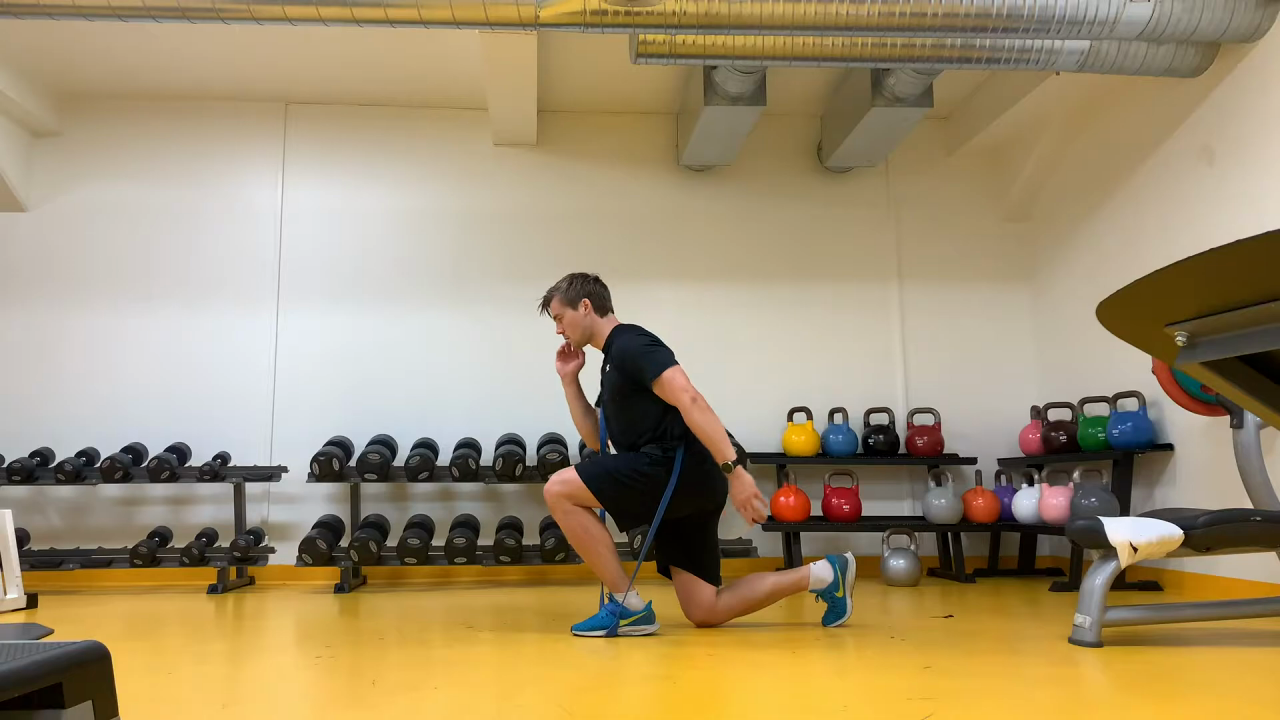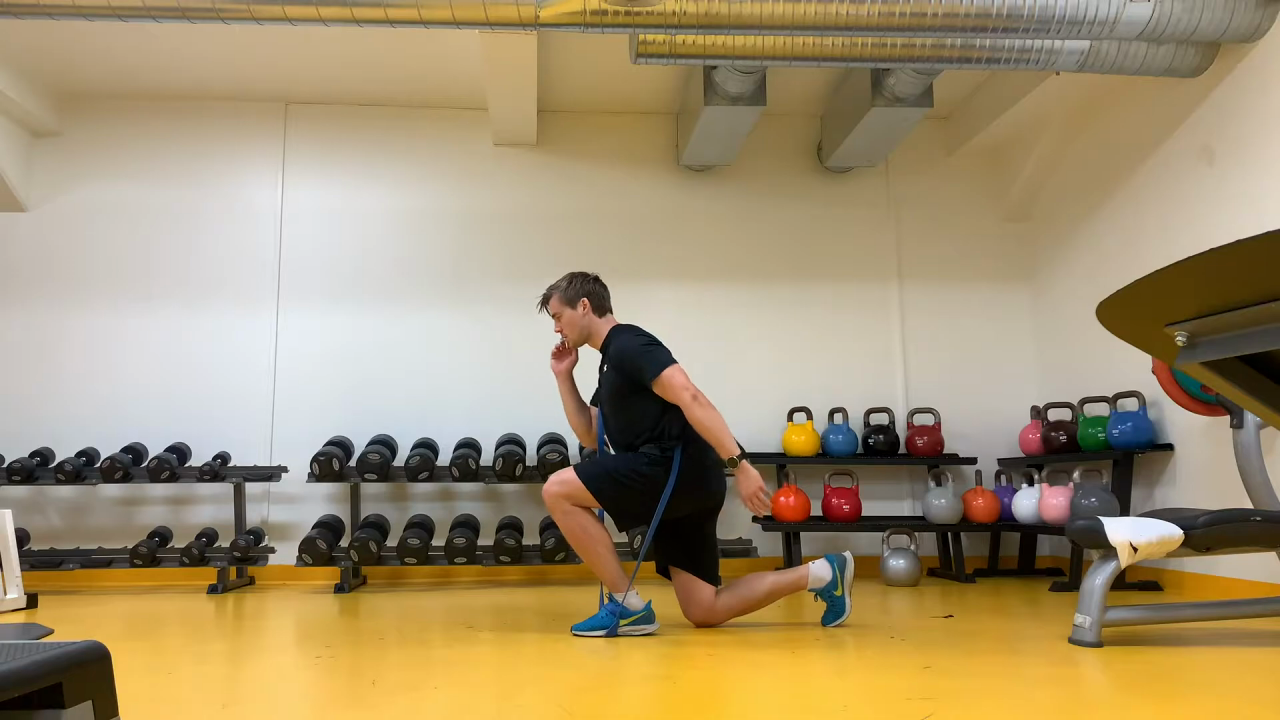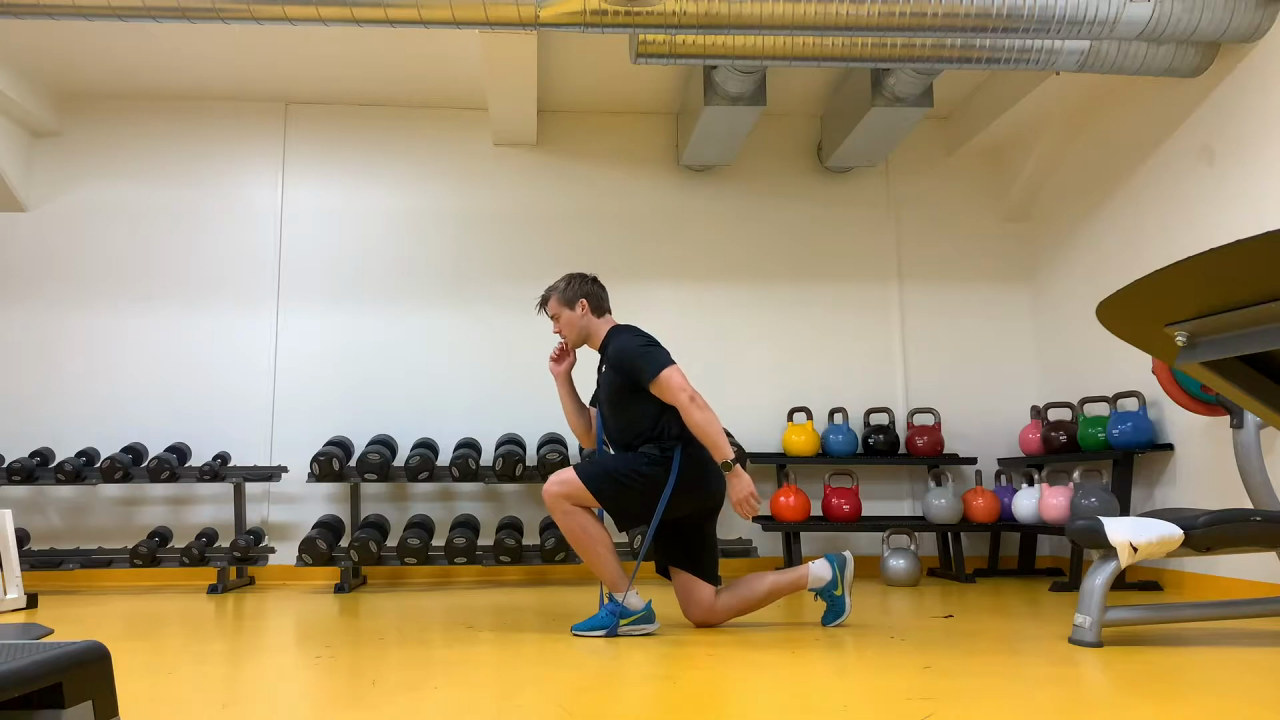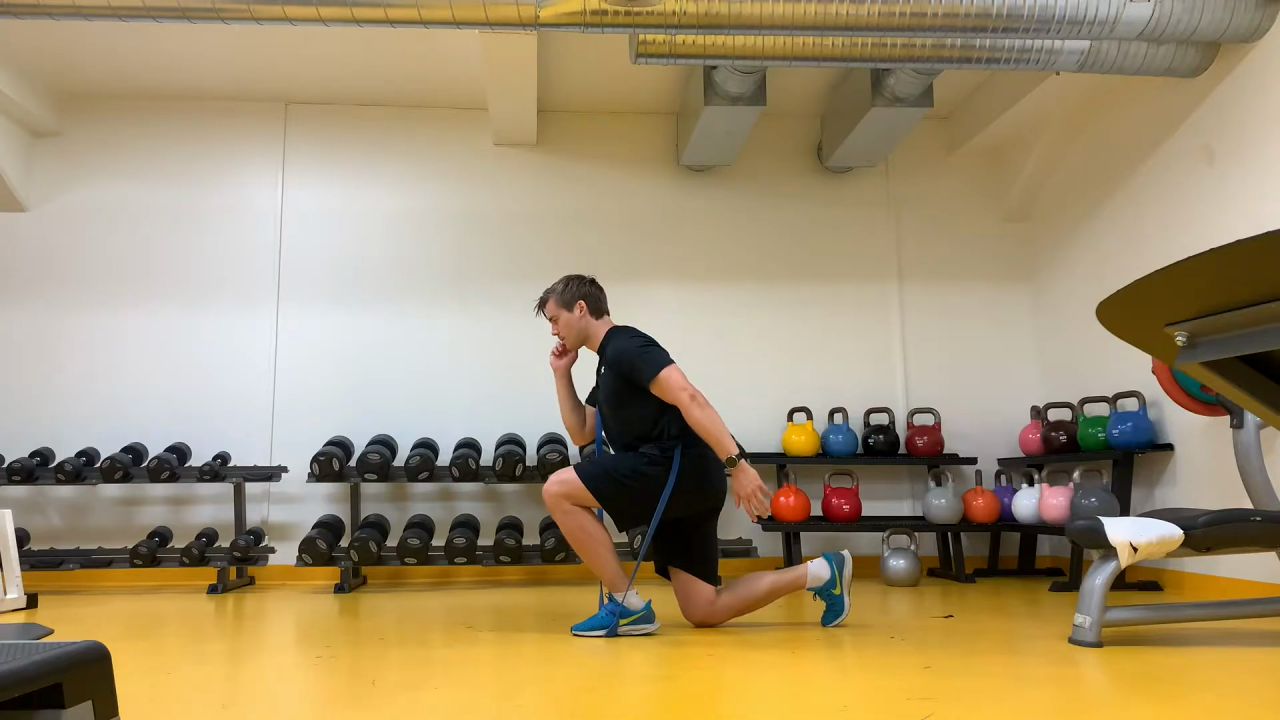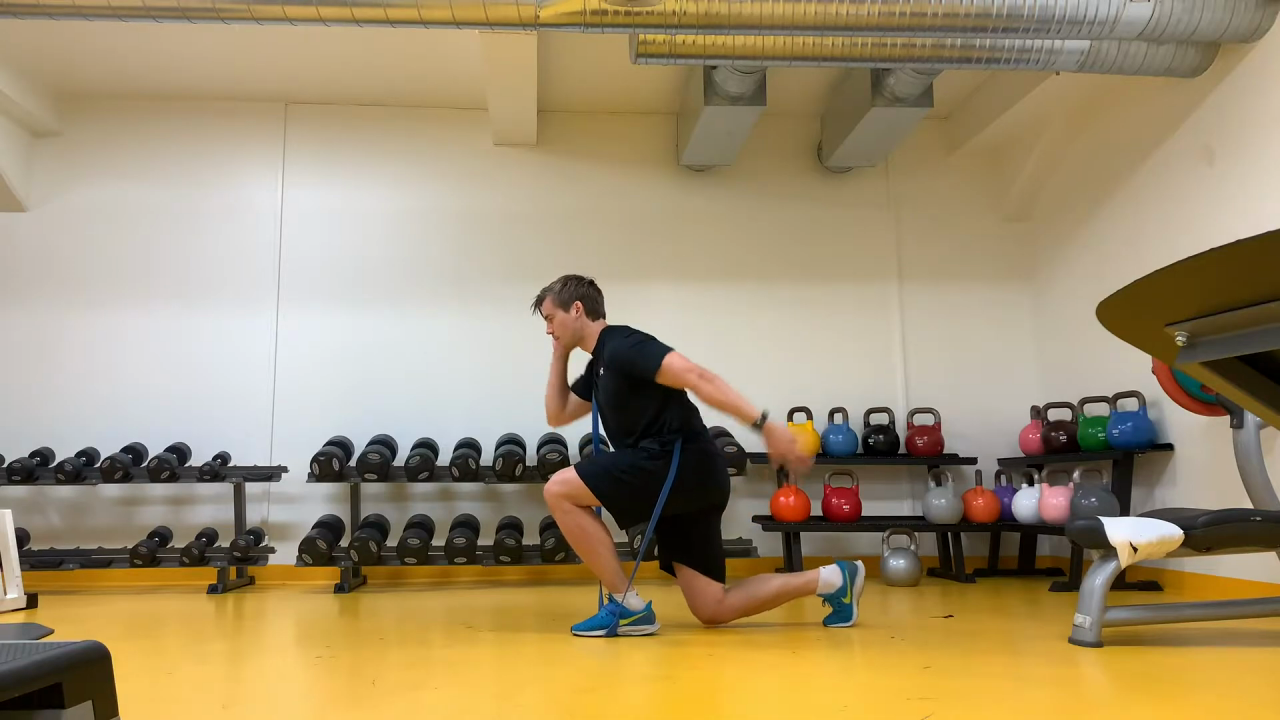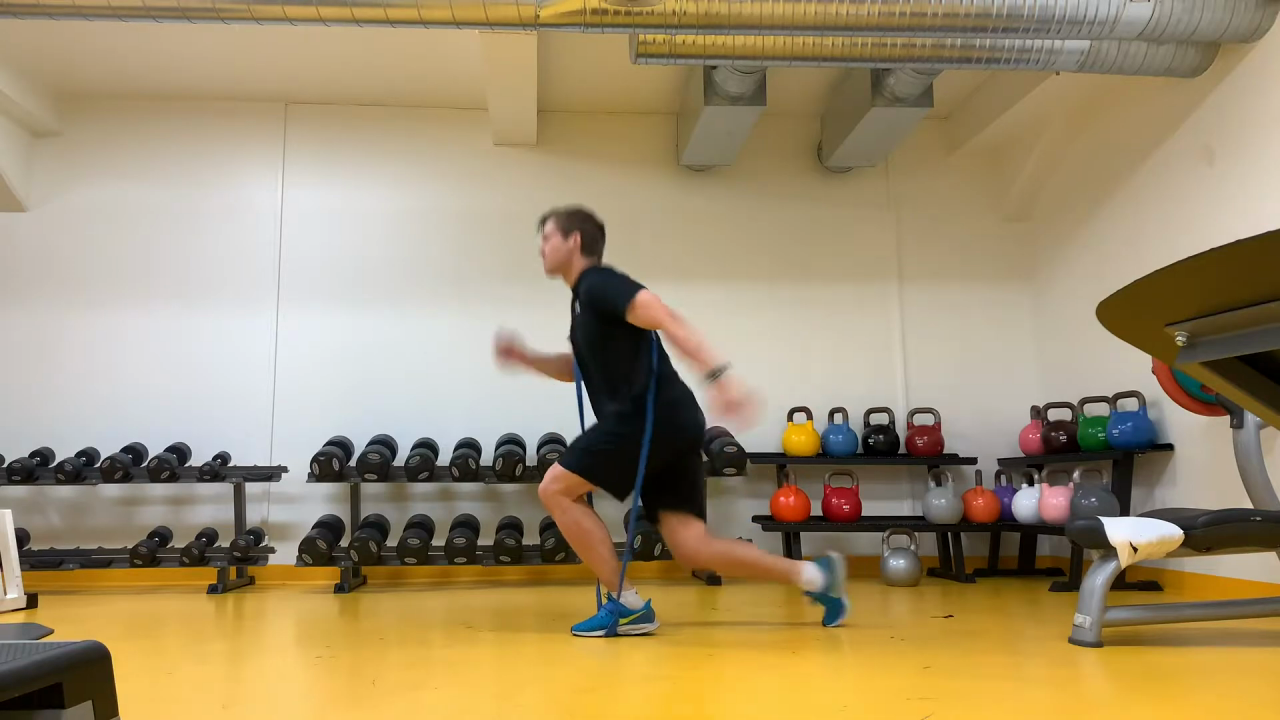
dt=0.2s
person 1, frame 1
left shoulder: (631, 345)
right shoulder: (614, 360)
left elbow: (690, 401)
right elbow: (596, 439)
left wrist: (734, 470)
right wrist: (570, 381)
left hip: (678, 467)
right hip: (683, 482)
left knee: (559, 490)
right knee: (706, 611)
left ankle: (628, 606)
right ankle: (824, 574)
person 1, frame 2
left shoulder: (629, 345)
right shoulder: (612, 360)
left elbow: (691, 398)
right elbow: (590, 436)
left wrist: (738, 465)
right wrist: (564, 378)
left hip: (677, 468)
right hip: (681, 481)
left knee: (558, 490)
right knee: (706, 611)
left ankle: (627, 606)
right ankle: (823, 573)
person 1, frame 3
left shoulder: (627, 346)
right shoulder: (610, 360)
left elbow: (689, 400)
right elbow: (589, 437)
left wrist: (732, 469)
right wrist: (562, 379)
left hip: (676, 468)
right hip: (681, 481)
left knee: (558, 490)
right knee: (706, 611)
left ankle: (627, 606)
right ankle: (822, 573)
person 1, frame 4
left shoulder: (626, 348)
right shoulder: (610, 362)
left elbow: (689, 399)
right elbow: (581, 433)
left wrist: (736, 464)
right wrist: (562, 374)
left hip: (678, 467)
right hip: (679, 479)
left knee: (558, 490)
right knee: (705, 611)
left ankle: (627, 606)
right ankle: (823, 573)
person 1, frame 5
left shoulder: (622, 347)
right shoulder: (600, 366)
left elbow: (697, 377)
right elbow: (557, 415)
left wrist: (764, 425)
right wrist: (560, 355)
left hip: (681, 462)
right hip: (686, 474)
left knee: (560, 491)
right knee: (713, 608)
left ankle: (627, 606)
right ankle: (834, 580)
person 1, frame 6
left shoulder: (600, 286)
right shoulder: (586, 298)
left elbow: (668, 319)
right elbow: (575, 370)
left wrist: (717, 375)
right wrist: (524, 356)
left hip: (652, 416)
right hip: (669, 423)
left knee: (555, 489)
right knee: (694, 547)
left ankle: (626, 604)
right ankle: (814, 575)
